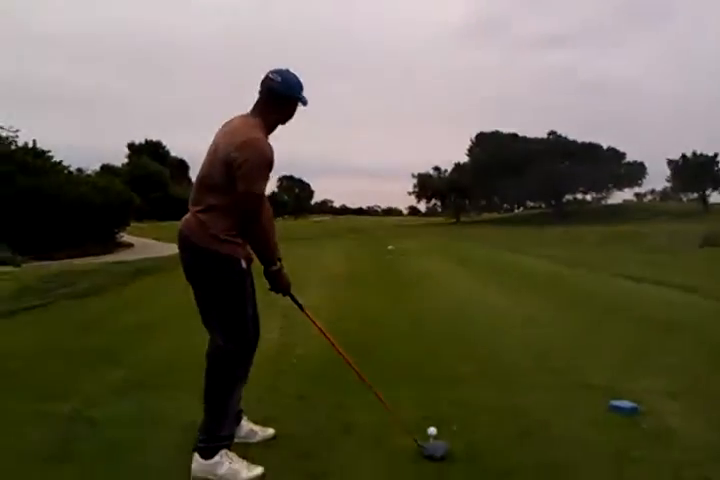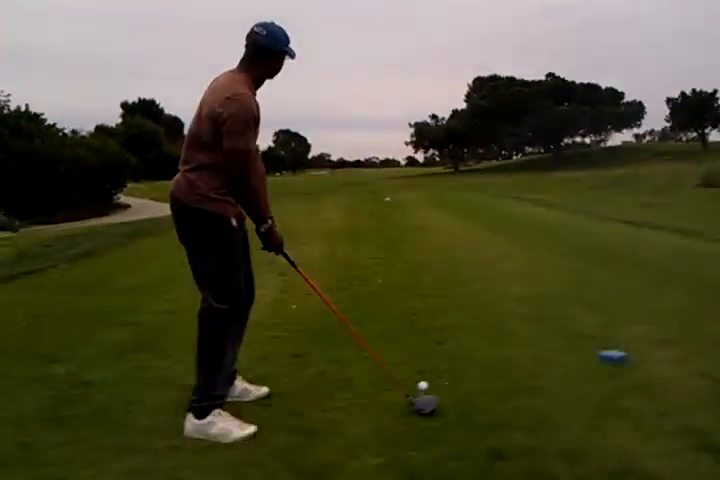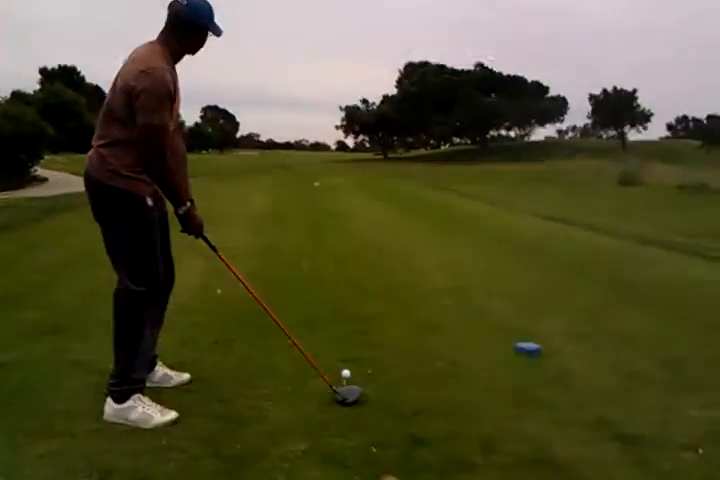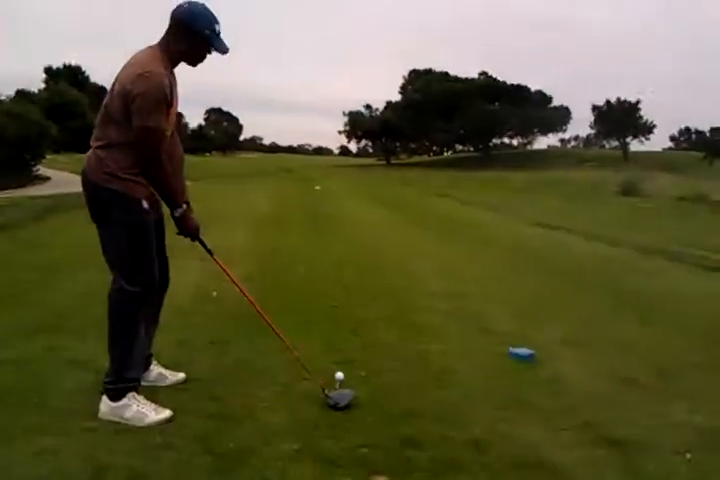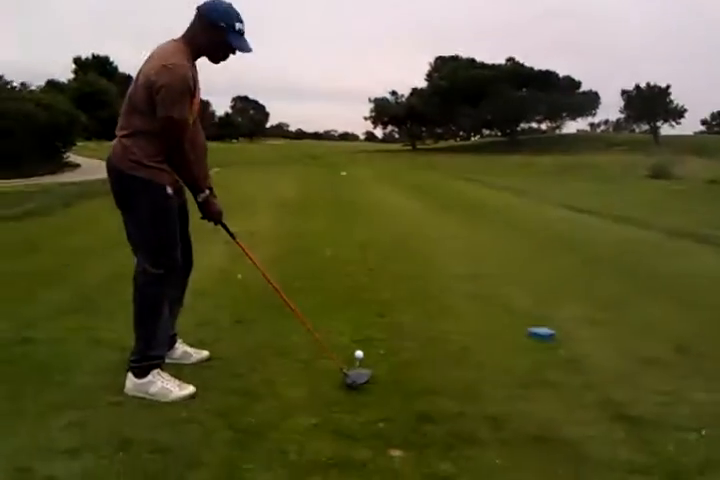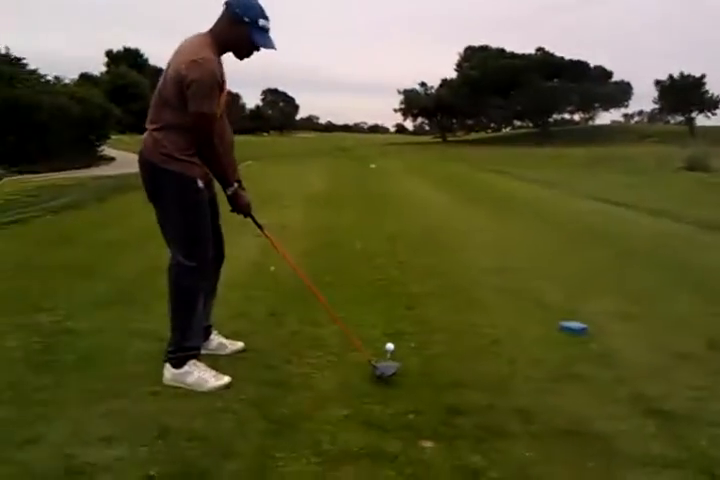
dt=0.1s
person 1, frame 1
left shoulder: (240, 127)
right shoulder: (255, 147)
right elbow: (250, 218)
left wrist: (271, 260)
right wrist: (274, 267)
left hip: (215, 243)
right hip: (214, 248)
left knee: (244, 337)
right knee: (231, 345)
left ankle: (230, 421)
person 1, frame 2
left shoulder: (233, 86)
right shoulder: (239, 101)
left elbow: (246, 164)
right elbow: (239, 177)
left wrist: (263, 217)
right wrist: (265, 225)
left hip: (218, 204)
right hip: (205, 208)
left knee: (240, 296)
right knee: (222, 303)
left ankle: (223, 380)
right ankle: (202, 412)
person 1, frame 3
left shoulder: (154, 60)
right shoulder: (155, 75)
left elbow: (168, 140)
right elbow: (156, 154)
left wrist: (183, 198)
right wrist: (184, 206)
left hip: (136, 183)
right hip: (120, 186)
left knee: (159, 279)
right knee: (140, 286)
left ankle: (144, 364)
right ankle: (122, 396)
person 1, frame 4
left shoulder: (157, 68)
right shoulder: (151, 79)
left elbow: (167, 143)
right elbow: (153, 158)
left wrist: (182, 201)
right wrist: (180, 210)
left hip: (134, 186)
right hip: (116, 188)
left knee: (155, 279)
right knee: (134, 285)
left ankle: (140, 362)
right ankle: (117, 394)
person 1, frame 5
left shoulder: (181, 59)
right shoulder: (175, 71)
left elbow: (190, 132)
right elbow: (176, 146)
left wrist: (205, 187)
right wrist: (203, 195)
left hip: (158, 173)
right hip: (140, 175)
left knee: (178, 262)
right knee: (158, 268)
left ankle: (164, 342)
right ankle: (142, 372)
person 1, frame 6
left shoulder: (205, 51)
right shoulder: (203, 66)
left elbow: (217, 125)
right elbow: (206, 139)
left wrist: (233, 179)
right wrist: (232, 188)
left hip: (188, 166)
right hip: (172, 167)
left knee: (210, 255)
right knee: (192, 260)
left ankle: (200, 333)
right ankle: (179, 361)
